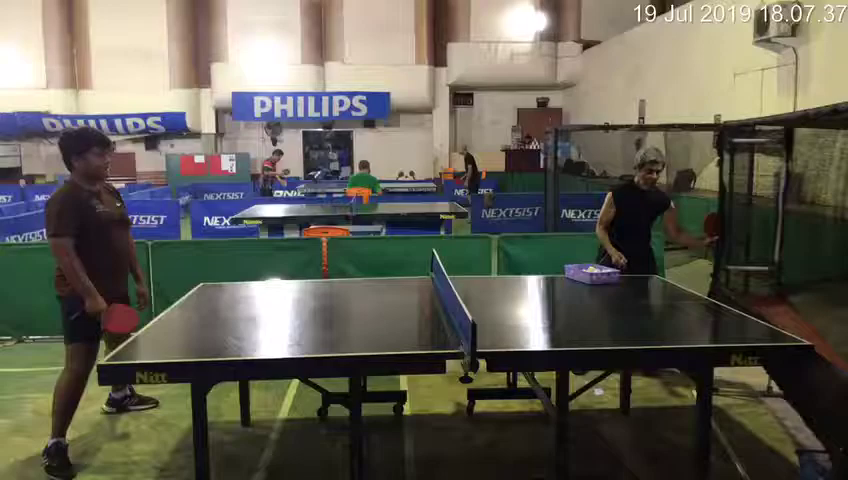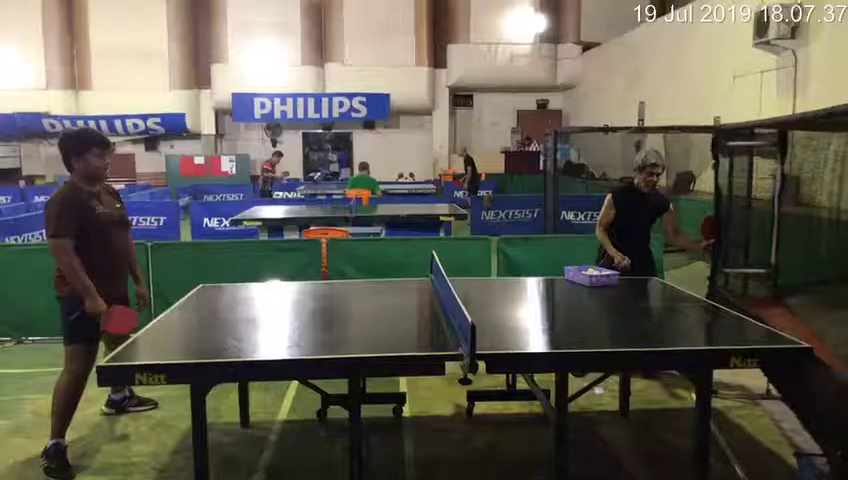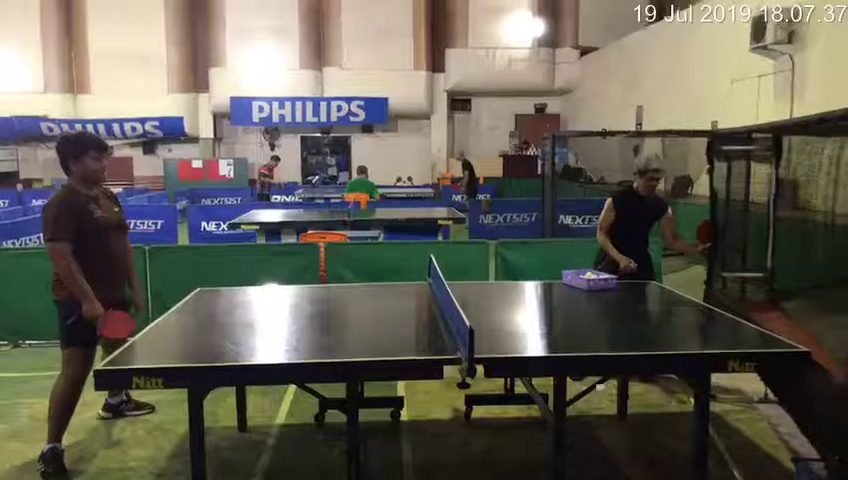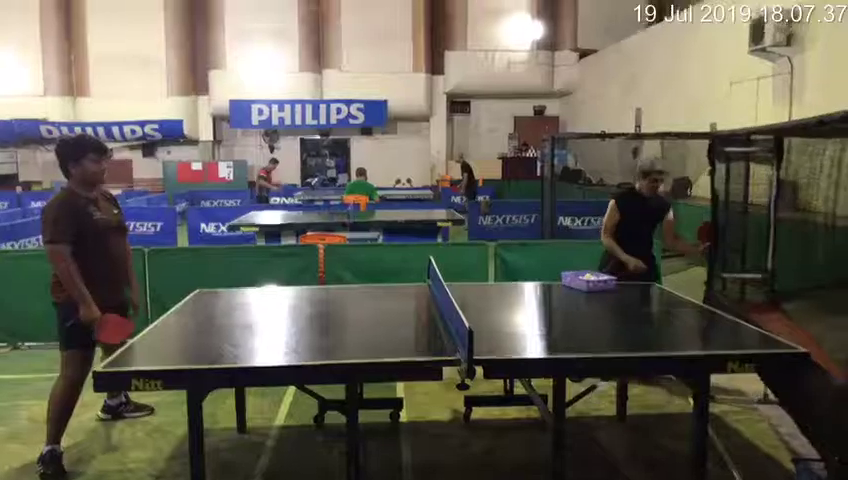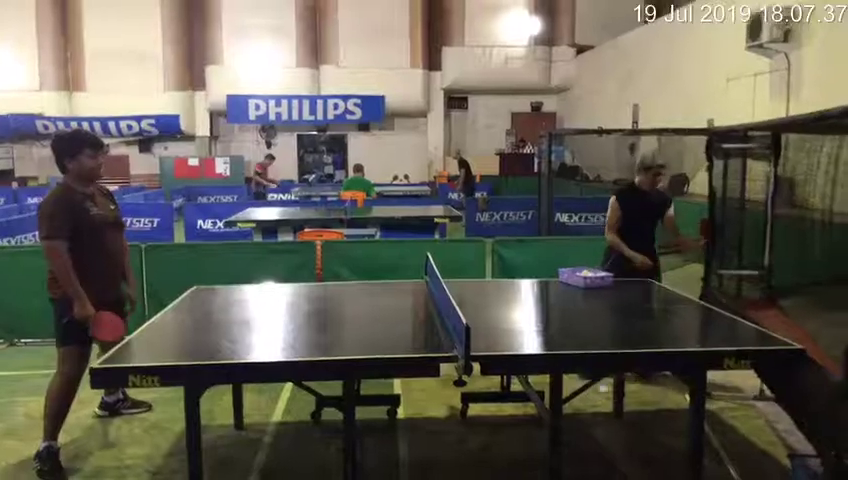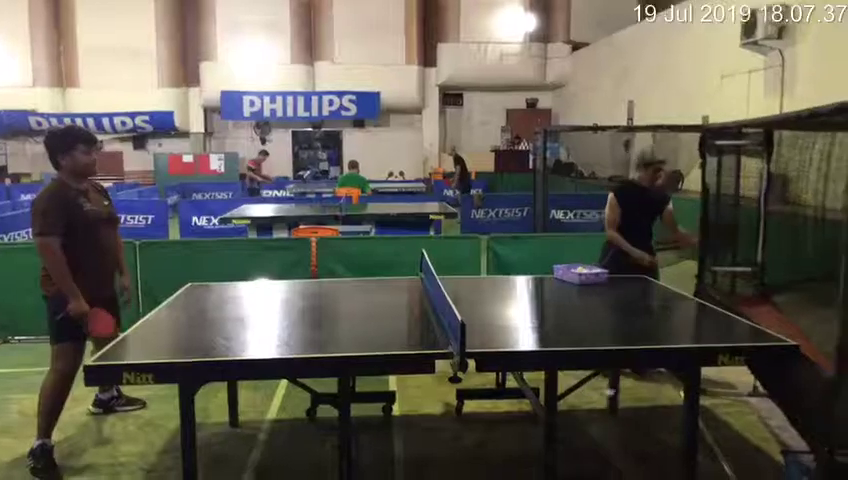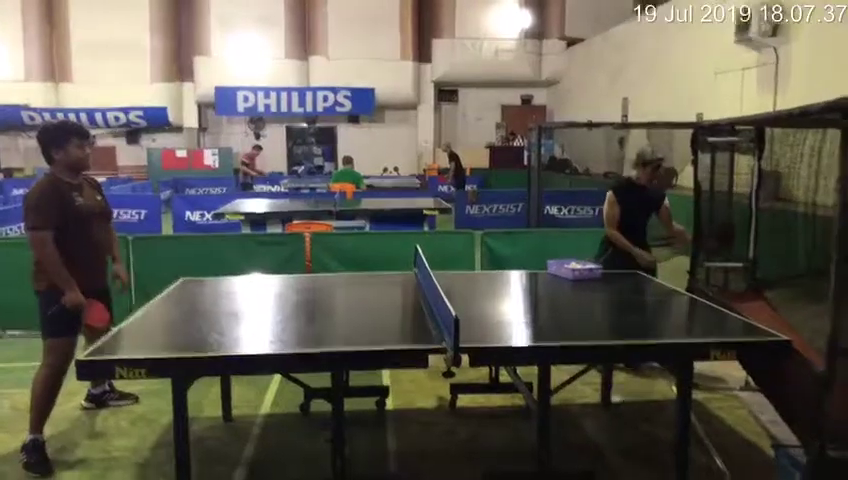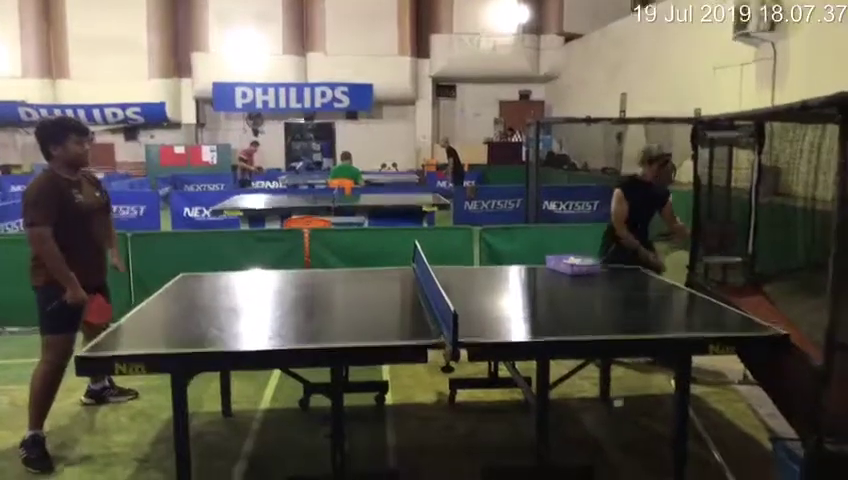
dt=0.1s
person 1, frame 1
left shoulder: (111, 192)
right shoulder: (64, 200)
left elbow: (125, 238)
right elbow: (63, 253)
left wrist: (139, 280)
right wrist: (90, 295)
left hip: (116, 290)
right hip: (84, 297)
left knee: (121, 345)
right knee: (78, 366)
left ankle: (119, 395)
right ankle: (55, 444)
person 1, frame 2
left shoulder: (110, 193)
right shoulder: (64, 201)
left elbow: (124, 240)
right elbow: (63, 253)
left wrist: (138, 281)
right wrist: (90, 296)
left hip: (116, 291)
right hip: (84, 298)
left knee: (121, 347)
right knee: (78, 367)
left ankle: (119, 396)
right ankle: (55, 446)
person 1, frame 3
left shoulder: (108, 197)
right shoulder: (62, 204)
right elbow: (61, 257)
left wrist: (133, 286)
right wrist: (88, 300)
left hip: (114, 294)
right hip: (81, 302)
left knee: (118, 351)
right knee: (75, 372)
left ankle: (116, 401)
right ankle: (51, 450)
person 1, frame 4
left shoulder: (107, 199)
right shoulder: (62, 207)
right elbow: (60, 259)
left wrist: (131, 288)
right wrist: (85, 304)
left hip: (113, 297)
right hip: (80, 304)
left knee: (117, 353)
right knee: (73, 374)
left ankle: (115, 403)
right ankle: (50, 452)
person 1, frame 5
left shoulder: (104, 195)
right shoulder: (58, 202)
right elbow: (56, 255)
left wrist: (128, 281)
right wrist: (79, 300)
left hip: (110, 292)
right hip: (77, 300)
left knee: (115, 348)
right knee: (70, 370)
left ankle: (112, 399)
right ankle: (47, 448)
person 1, frame 6
left shoulder: (98, 191)
right shoulder: (51, 198)
left elbow: (112, 235)
right elbow: (49, 251)
left wrist: (123, 274)
right wrist: (73, 297)
left hip: (103, 289)
right hip: (70, 296)
left knee: (108, 345)
right knee: (64, 367)
left ankle: (106, 396)
right ankle: (41, 446)
person 1, frame 7
left shoulder: (91, 185)
right shoulder: (44, 192)
left elbow: (105, 226)
right elbow: (42, 245)
left wrist: (117, 261)
right wrist: (68, 289)
left hip: (95, 283)
right hip: (61, 290)
left knee: (101, 338)
right knee: (56, 360)
left ankle: (99, 391)
right ankle: (33, 441)
person 1, frame 8
left shoulder: (90, 180)
right shoulder: (43, 188)
left elbow: (104, 219)
right elbow: (41, 241)
left wrist: (113, 251)
right wrist: (70, 284)
left hip: (93, 278)
right hip: (60, 285)
left knee: (99, 334)
right knee: (55, 356)
left ankle: (98, 386)
right ankle: (33, 437)
person 2, frame 1
left shoulder: (663, 201)
right shoulder: (617, 195)
left elbow: (675, 234)
right elbow: (601, 228)
left wrist: (702, 243)
right wrist: (613, 253)
left hip: (643, 259)
right hip: (614, 259)
person 2, frame 2
left shoulder: (662, 203)
right shoulder: (617, 197)
left elbow: (673, 237)
right elbow: (600, 229)
left wrist: (699, 246)
right wrist: (614, 254)
left hip: (642, 261)
right hip: (613, 260)
person 2, frame 3
left shoulder: (660, 206)
right shoulder: (617, 200)
left elbow: (671, 240)
right elbow: (601, 234)
left wrist: (696, 249)
right wrist: (619, 258)
left hip: (641, 264)
right hip: (612, 264)
person 2, frame 4
left shoulder: (663, 206)
right shoulder: (619, 202)
left elbow: (672, 241)
right elbow: (606, 237)
left wrist: (697, 250)
right wrist: (627, 259)
left hip: (645, 265)
right hip: (617, 265)
person 2, frame 5
left shoulder: (663, 201)
right shoulder: (620, 197)
left elbow: (675, 235)
right elbow: (610, 234)
left wrist: (697, 245)
right wrist: (633, 256)
left hip: (647, 260)
right hip: (620, 260)
person 2, frame 6
left shoulder: (662, 198)
right shoulder: (619, 194)
left elbow: (675, 230)
right elbow: (610, 231)
left wrist: (697, 241)
right wrist: (635, 253)
left hip: (645, 257)
right hip: (617, 256)
person 2, frame 7
left shoulder: (657, 195)
right shoulder: (617, 192)
left elbow: (671, 226)
right elbow: (610, 230)
right wrist: (636, 253)
left hip: (640, 250)
right hip: (614, 253)
person 2, frame 8
left shoulder: (661, 193)
right shoulder: (623, 190)
left elbow: (674, 224)
right elbow: (620, 229)
right wrist: (646, 254)
left hip: (642, 248)
right hip: (616, 248)
